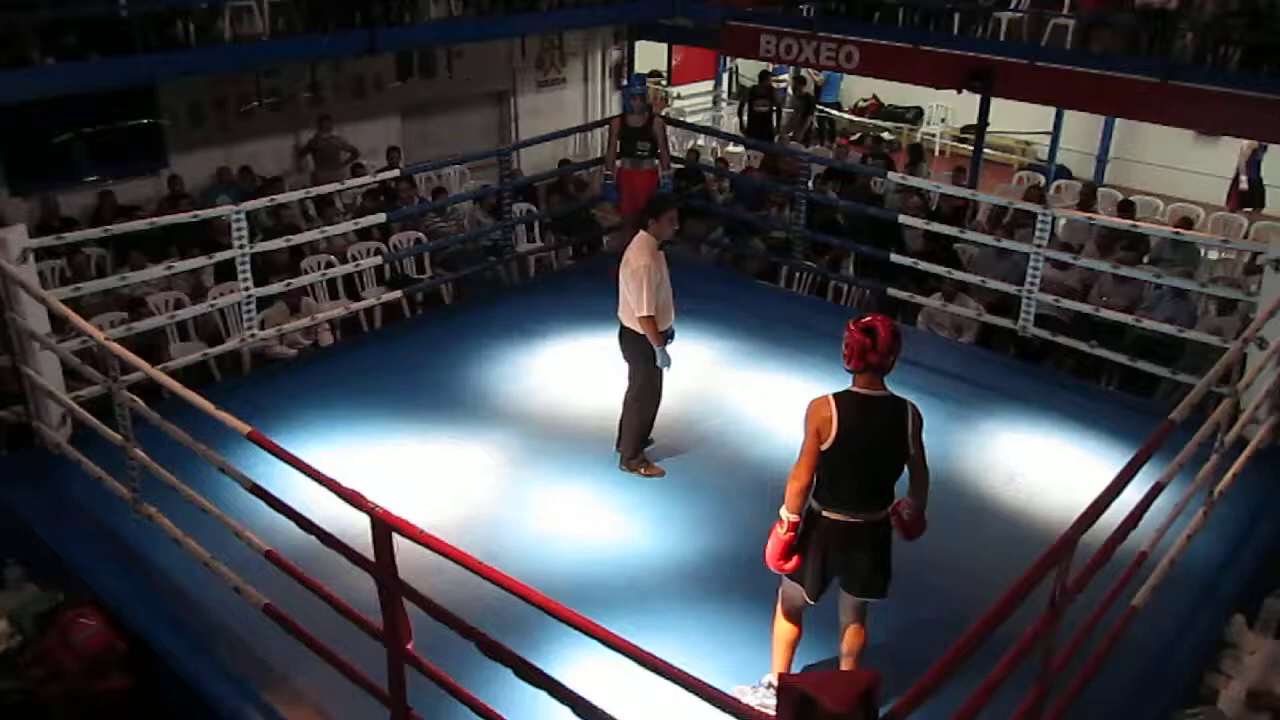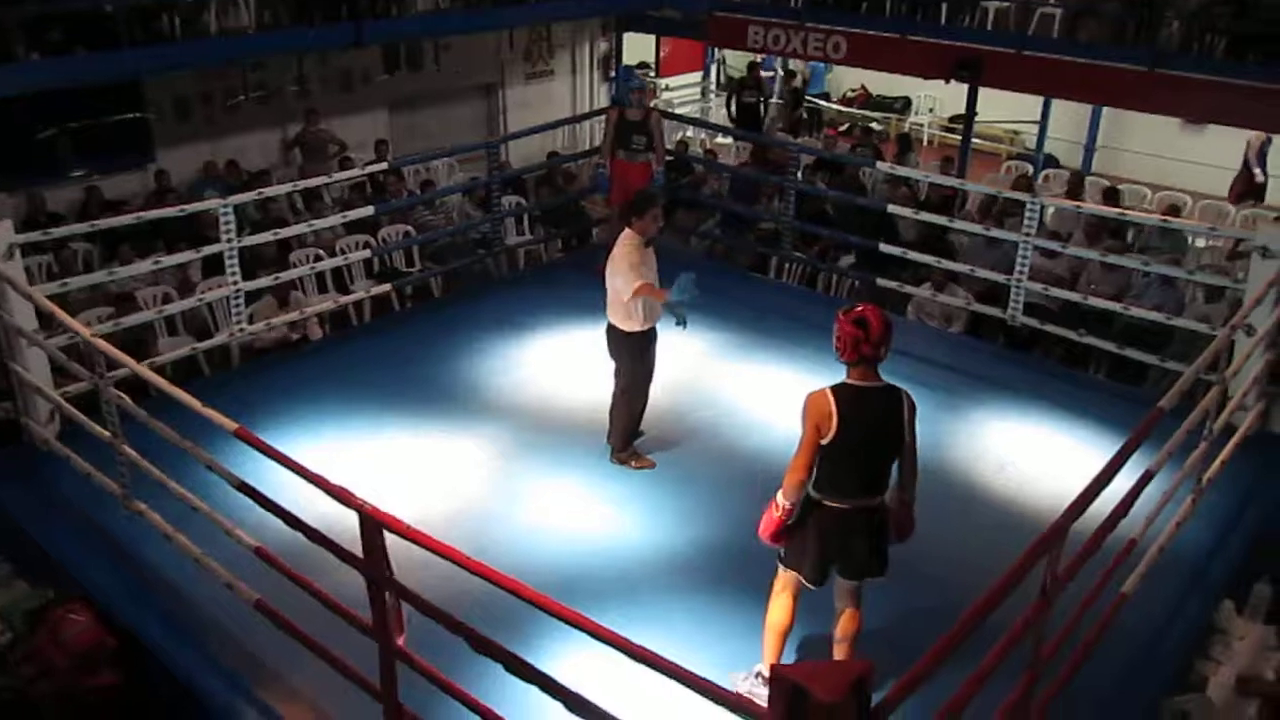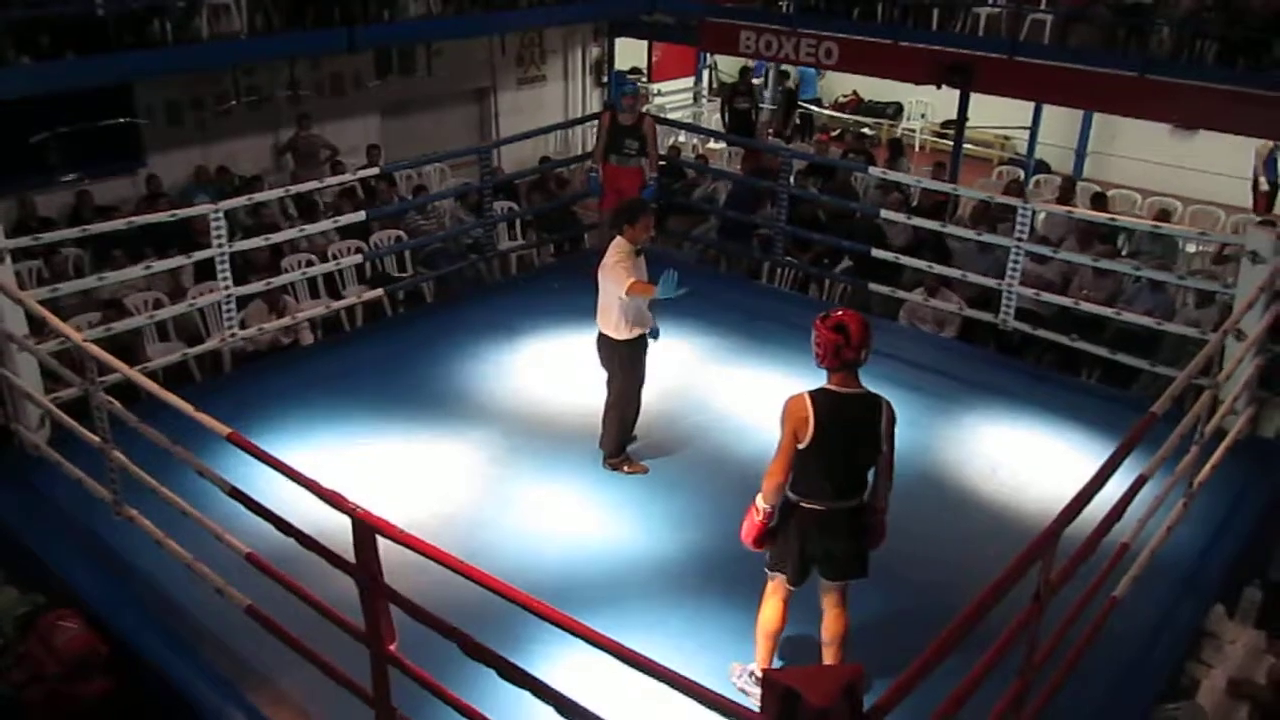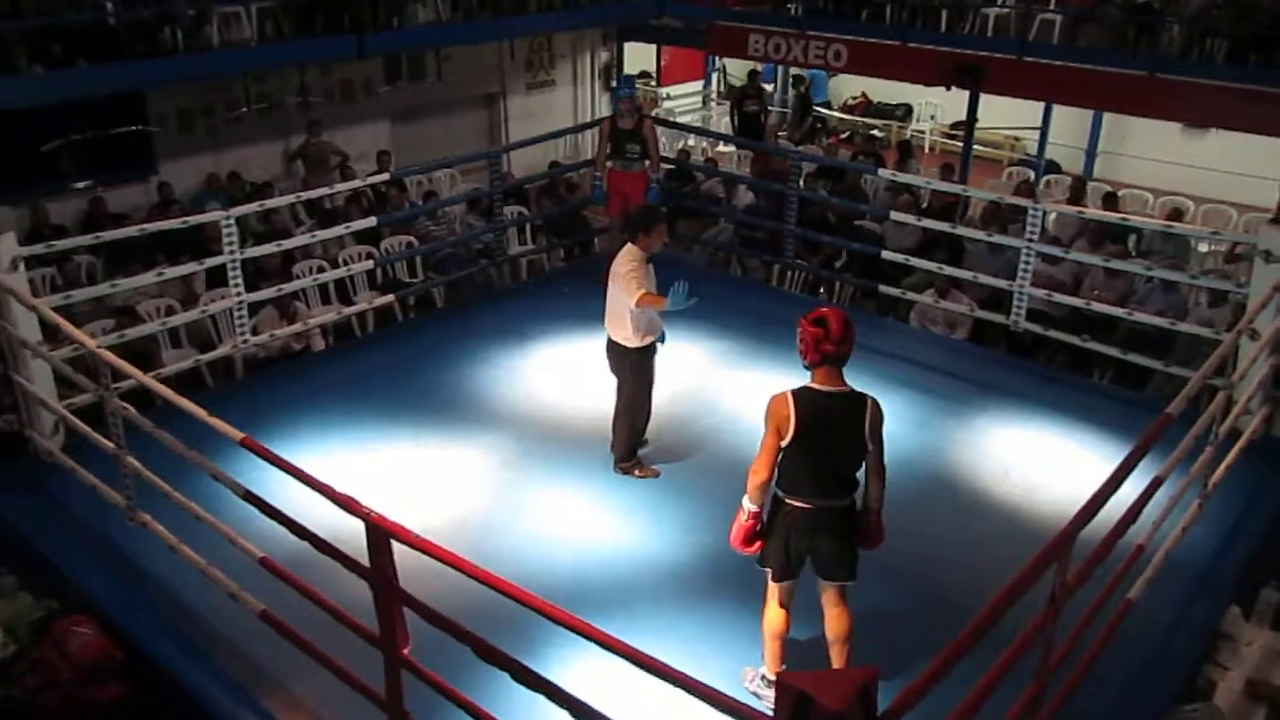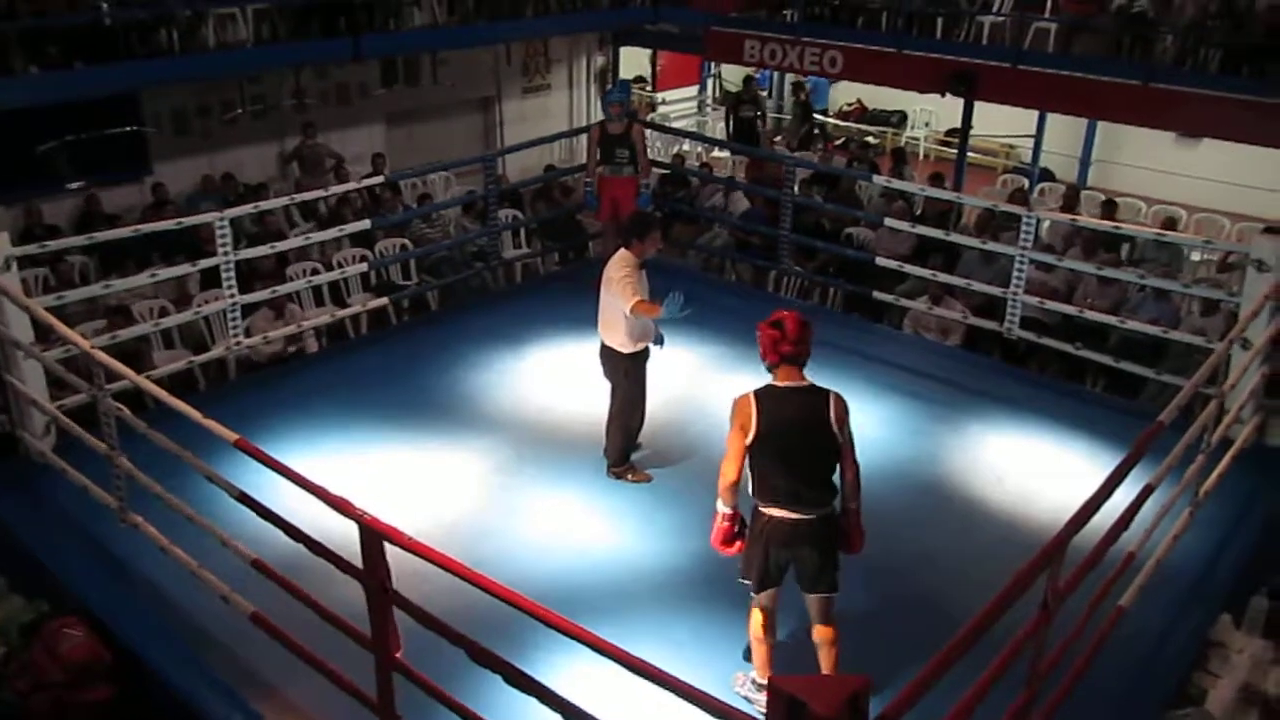
dt=0.3s
person 1, frame 1
left shoulder: (824, 409)
right shoulder: (908, 415)
left elbow: (802, 478)
right elbow: (919, 476)
left wrist: (787, 524)
right wrist: (915, 509)
left hip: (825, 526)
right hip: (872, 531)
left knee: (790, 605)
right knee: (855, 615)
left ankle: (774, 688)
person 1, frame 2
left shoulder: (822, 402)
right shoulder: (903, 403)
left elbow: (800, 470)
right elbow: (908, 468)
left wrist: (782, 506)
right wrist: (901, 505)
left hip: (823, 515)
right hip: (869, 516)
left knee: (785, 588)
right knee: (849, 599)
left ankle: (766, 676)
person 1, frame 3
left shoulder: (800, 407)
right shoulder: (882, 411)
left elbow: (778, 475)
right elbow: (884, 475)
left wrist: (763, 509)
right wrist: (876, 513)
left hip: (801, 516)
right hip: (848, 518)
left knee: (777, 594)
right knee: (834, 601)
left ankle: (759, 676)
person 1, frame 4
left shoulder: (784, 405)
right shoulder: (869, 409)
left elbow: (762, 472)
right elbow: (875, 473)
left wrist: (750, 511)
right wrist: (872, 513)
left hip: (791, 514)
right hip: (839, 516)
left knee: (778, 597)
right knee: (835, 600)
left ankle: (771, 679)
person 1, frame 5
left shoulder: (747, 406)
right shoulder: (833, 403)
left elbow: (729, 477)
right elbow: (850, 472)
left wrist: (726, 513)
right wrist: (851, 515)
left hip: (771, 524)
right hip: (820, 523)
left knee: (762, 604)
right knee: (822, 610)
left ankle: (762, 685)
person 2, frame 1
left shoulder: (648, 245)
right shoulder: (643, 260)
right elbow: (644, 313)
left wrist: (667, 325)
right wrist: (659, 349)
left hip: (646, 333)
right hip: (641, 337)
left knee: (641, 390)
right knee: (645, 395)
left ankle: (628, 439)
right ankle: (631, 457)
person 2, frame 2
left shoulder: (642, 243)
right shoulder: (627, 253)
right elbow: (639, 288)
left wrist: (669, 305)
right wrist: (669, 296)
left hip: (640, 329)
right hip: (630, 334)
left knee: (636, 386)
right knee: (631, 390)
left ankle: (621, 431)
right ankle: (622, 450)
person 2, frame 3
left shoulder: (634, 251)
right shoulder: (617, 260)
right elbow: (631, 288)
left wrist: (649, 320)
right wrist: (659, 292)
left hip: (632, 335)
right hip: (620, 342)
left knee: (628, 392)
right knee: (624, 397)
left ankle: (613, 437)
right ankle: (614, 455)
person 2, frame 4
left shoulder: (639, 256)
right shoulder: (628, 268)
right elbow: (640, 298)
left wrist: (657, 325)
right wrist: (669, 304)
left hip: (638, 342)
right hip: (629, 348)
left knee: (635, 398)
right knee: (634, 402)
left ankle: (625, 441)
right ankle: (626, 460)
person 2, frame 5
left shoulder: (629, 261)
right shoulder: (622, 273)
right elbow: (634, 305)
left wrist: (652, 328)
right wrist: (663, 312)
left hip: (628, 346)
right hip: (624, 353)
left knee: (625, 403)
right knee: (629, 407)
left ankle: (618, 445)
right ankle: (619, 464)
person 3, frame 1
left shoulder: (656, 122)
right shoulder: (617, 123)
left elbow: (664, 152)
right elbow: (611, 153)
left wrist: (665, 179)
right wrist: (609, 180)
left hip: (648, 175)
right hip: (625, 175)
right knee: (626, 218)
person 3, frame 2
left shoulder: (653, 117)
right shoulder: (615, 114)
left elbow: (659, 147)
right elbow: (607, 143)
left wrist: (659, 174)
left hip: (642, 168)
right hip: (619, 166)
right knee: (615, 209)
person 3, frame 3
left shoulder: (646, 122)
right shoulder: (607, 118)
left elbow: (652, 153)
right elbow: (599, 146)
left hip: (634, 174)
right hip: (612, 172)
right knee: (606, 216)
person 3, frame 4
left shoulder: (645, 124)
right shoulder: (607, 125)
left elbow: (654, 155)
right elbow: (601, 154)
left wrist: (655, 183)
right wrist: (597, 182)
left hip: (638, 178)
right hip: (615, 177)
right knee: (615, 221)
person 3, frame 5
left shoulder: (635, 129)
right shoulder: (597, 130)
left elbow: (643, 161)
right elbow: (591, 161)
left wrist: (645, 189)
right wrist: (589, 188)
left hip: (628, 183)
right hip: (606, 183)
right knee: (607, 227)
